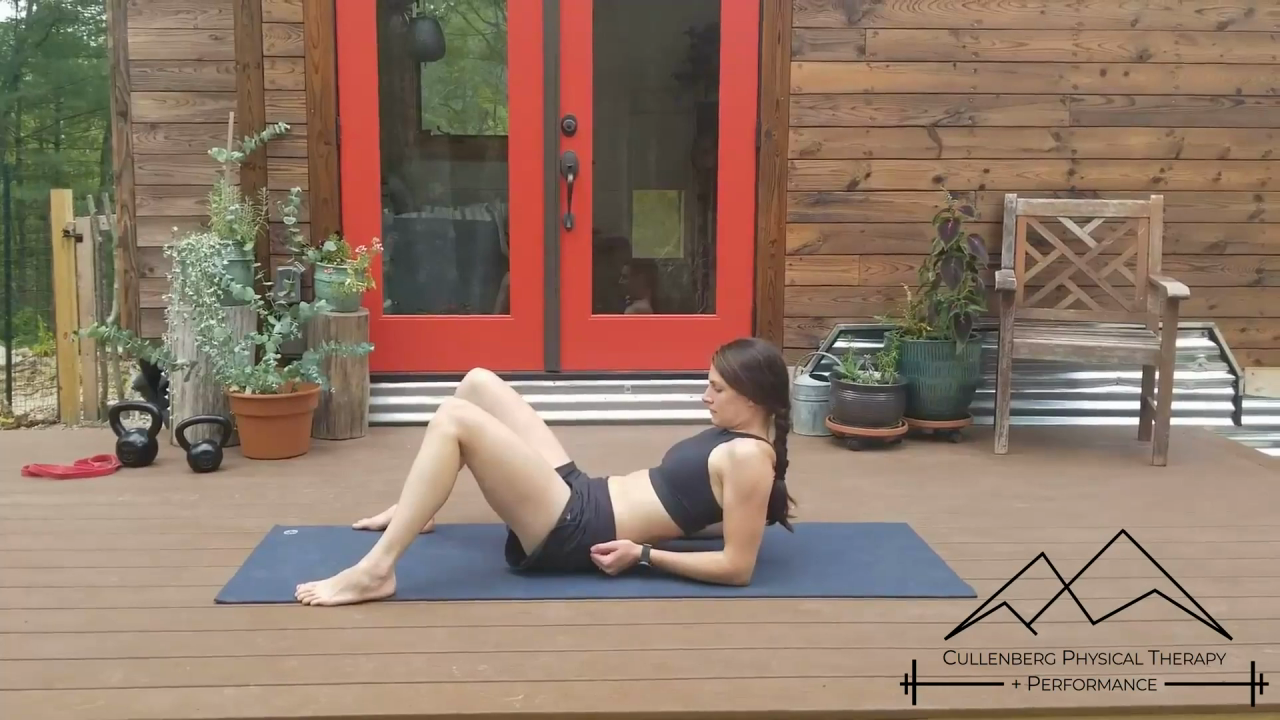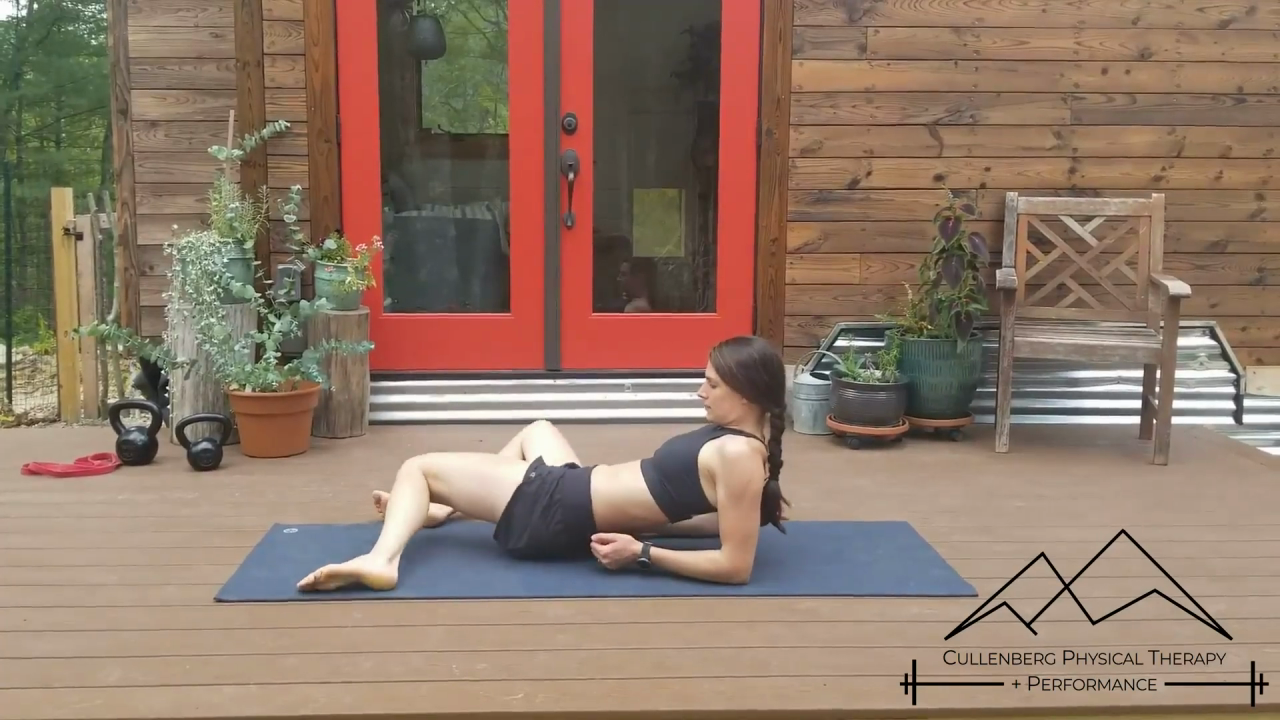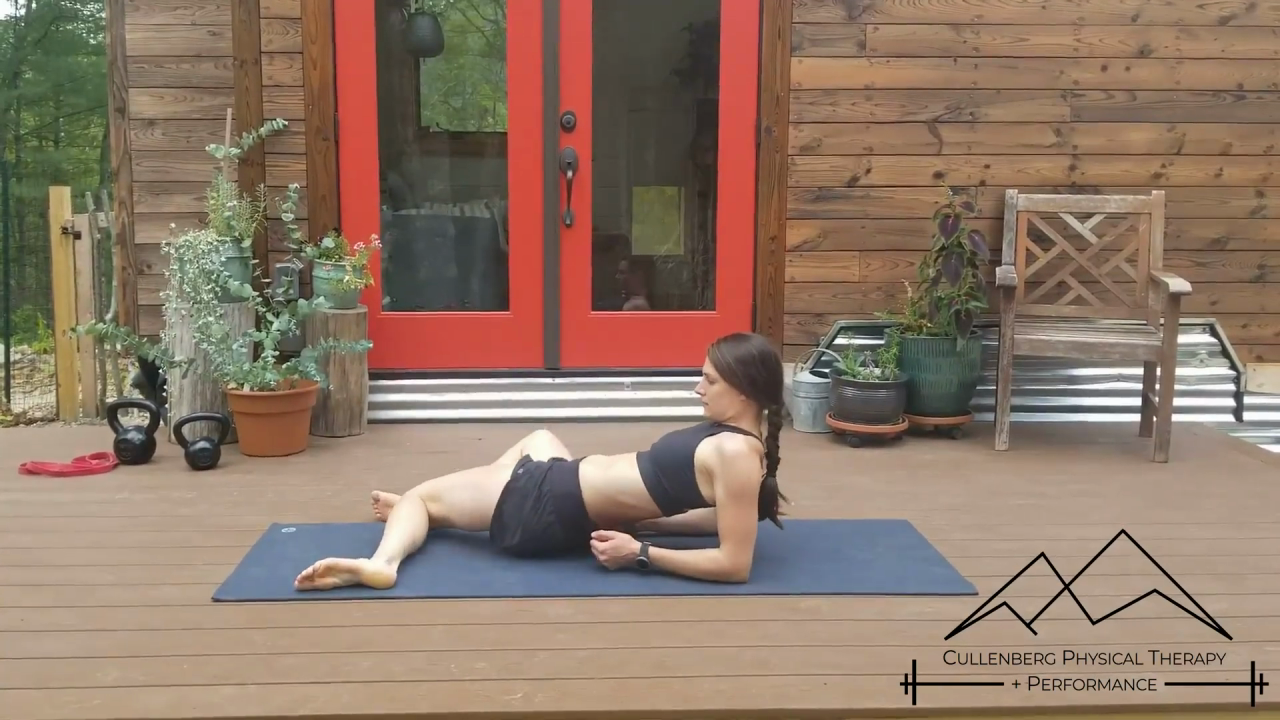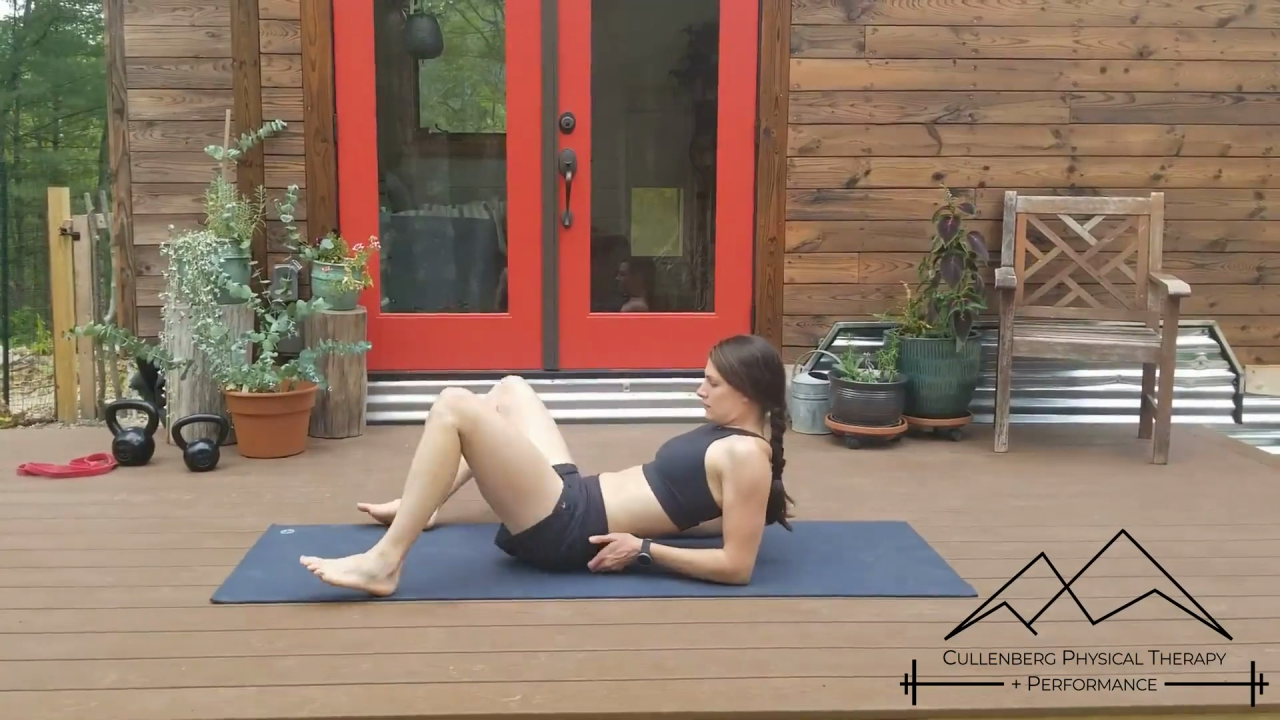
dt=1s
person 1, frame 1
left shoulder: (749, 459)
right shoulder: (733, 437)
left elbow: (737, 567)
right elbow: (704, 513)
left wrist: (644, 555)
left hip: (575, 532)
right hip: (579, 496)
left knee: (454, 419)
right knee: (477, 384)
left ankle: (374, 572)
right ankle: (416, 508)
person 1, frame 2
left shoulder: (738, 456)
right shoulder: (735, 440)
left elbow: (736, 566)
right elbow: (724, 519)
left wrist: (643, 552)
right wrist: (640, 519)
left hip: (554, 510)
left knee: (416, 467)
right knee: (536, 430)
right ankle: (444, 504)
person 1, frame 3
left shoulder: (735, 454)
right shoulder: (727, 436)
left elbow: (736, 565)
right elbow: (722, 517)
left wrist: (642, 553)
right wrist: (635, 517)
left knee: (420, 494)
right knee: (539, 439)
right ankle: (432, 513)
person 1, frame 4
left shoulder: (746, 455)
right shoulder: (725, 434)
left elbow: (737, 566)
right elbow: (709, 513)
left wrist: (644, 549)
left hip: (566, 526)
right hip: (571, 493)
left knee: (454, 405)
right knee: (509, 390)
left ankle: (383, 565)
right ankle: (422, 504)
